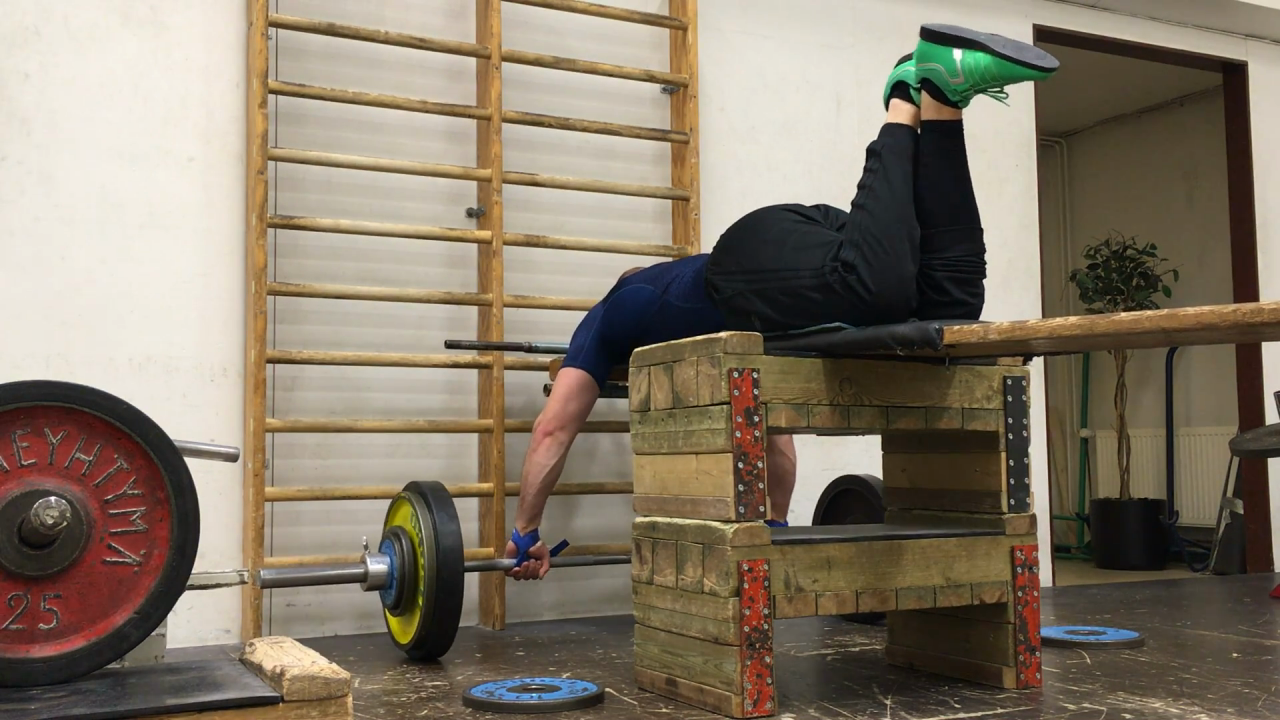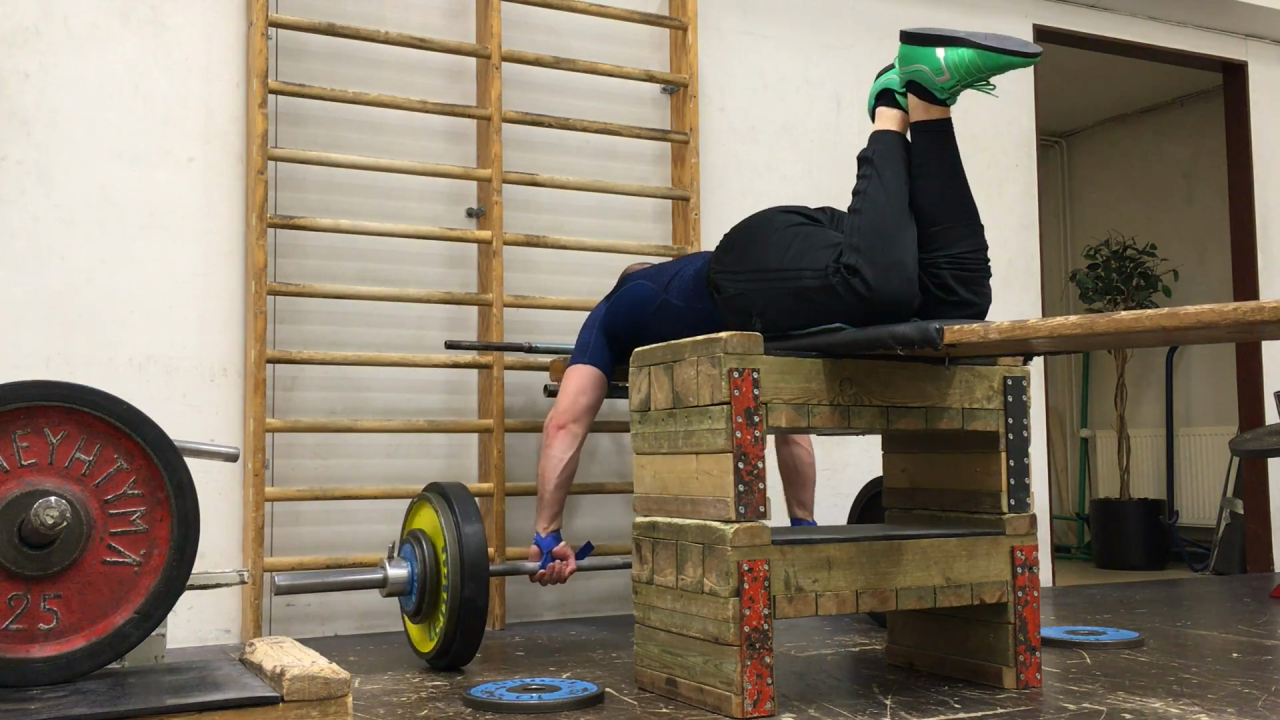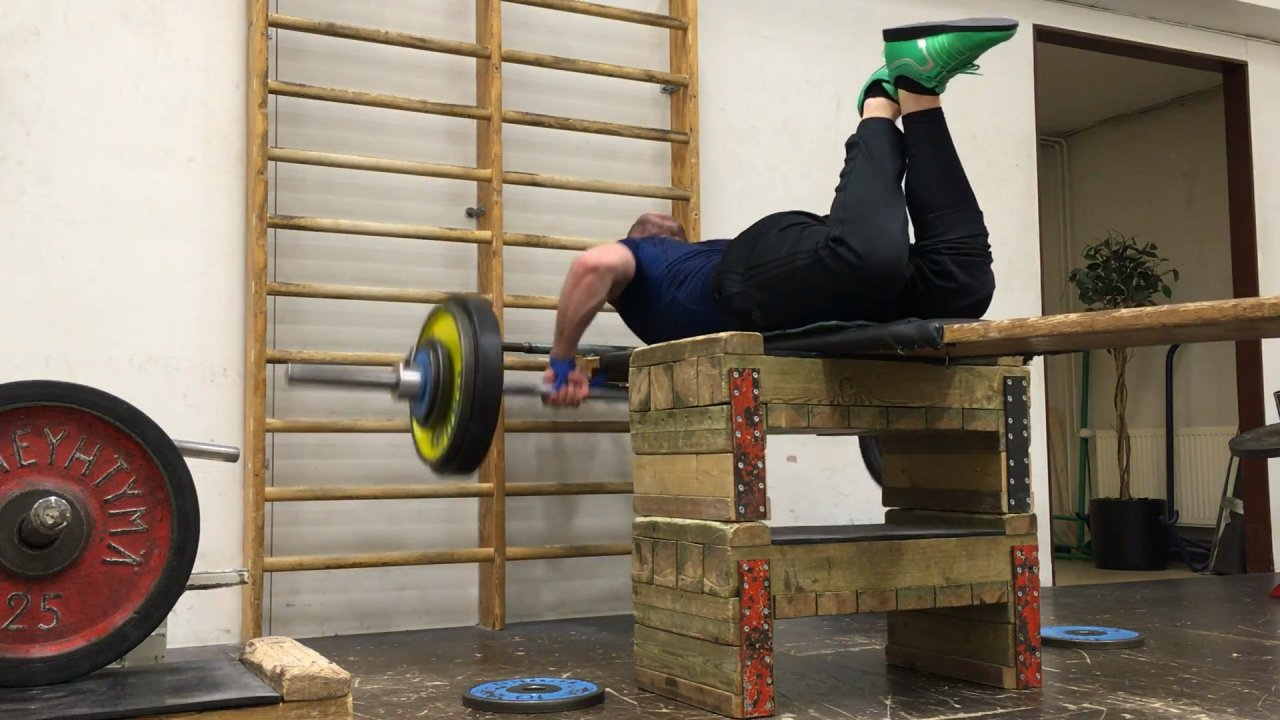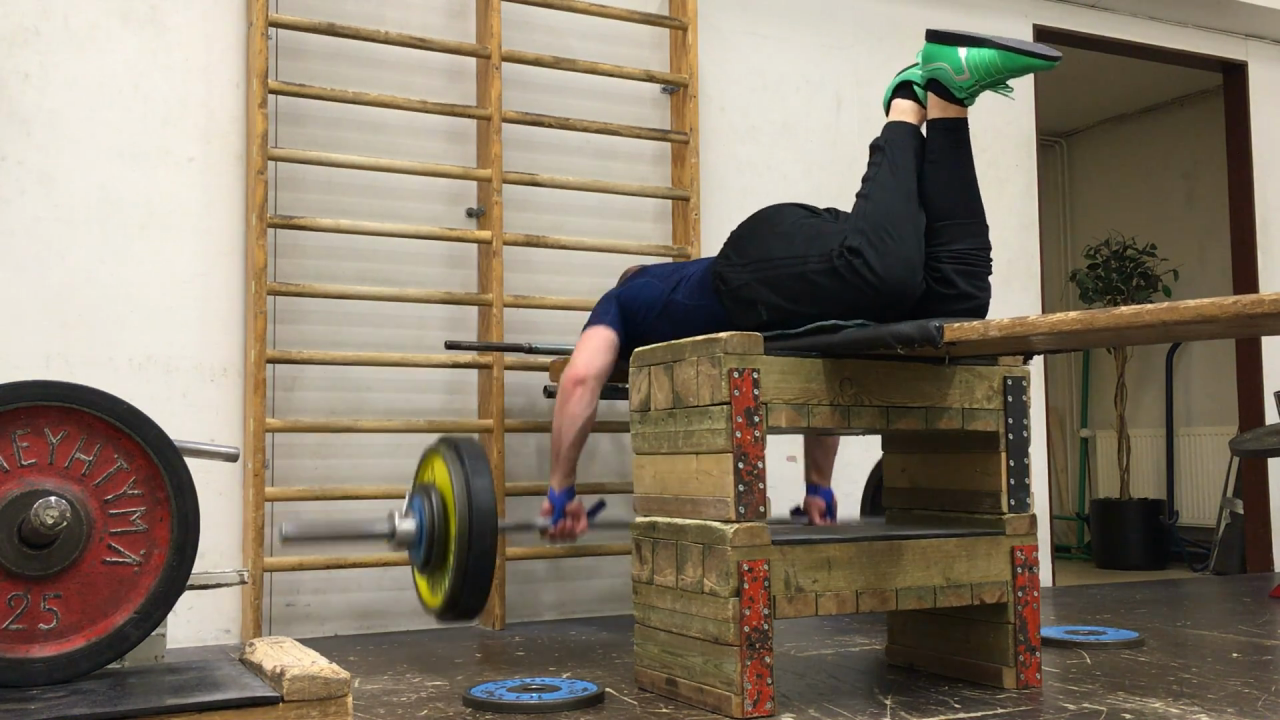
dt=0.5s
person 1, frame 1
left shoulder: (610, 317)
left elbow: (553, 429)
right elbow: (773, 426)
left wrist: (526, 534)
right wrist: (777, 525)
left hip: (756, 265)
right hip: (802, 246)
left knee: (875, 287)
right knee: (951, 305)
left ankle: (905, 106)
right ankle: (936, 93)
person 1, frame 2
left shoulder: (611, 313)
left elbow: (565, 423)
left wrist: (548, 534)
right wrist: (803, 523)
left hip: (760, 267)
left knee: (880, 285)
right knee: (958, 296)
left ankle: (891, 111)
right ankle: (923, 96)
person 1, frame 3
left shoulder: (635, 259)
right shoulder: (698, 261)
left elbow: (596, 266)
left wrist: (562, 361)
left hip: (755, 290)
right knee: (962, 280)
left ankle: (882, 102)
person 1, frame 4
left shoulder: (622, 305)
left elbow: (581, 380)
left wrist: (560, 492)
right wrist: (819, 490)
left hip: (767, 261)
left knee: (919, 283)
right knee: (958, 295)
left ankle: (909, 101)
right ankle: (942, 93)
